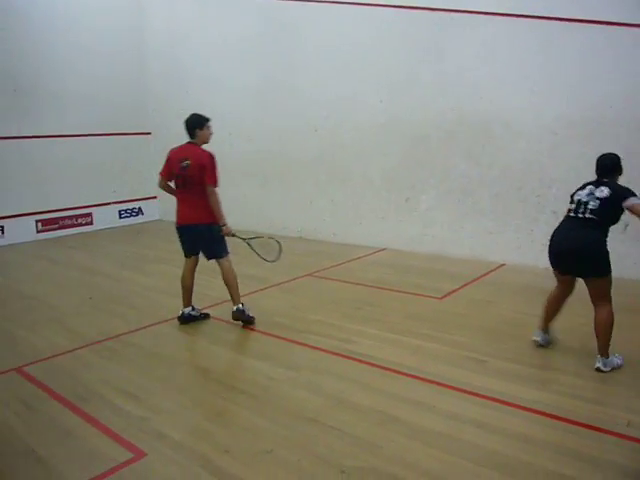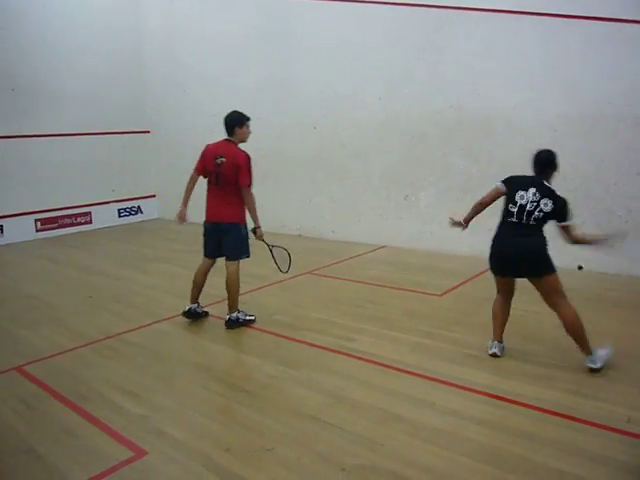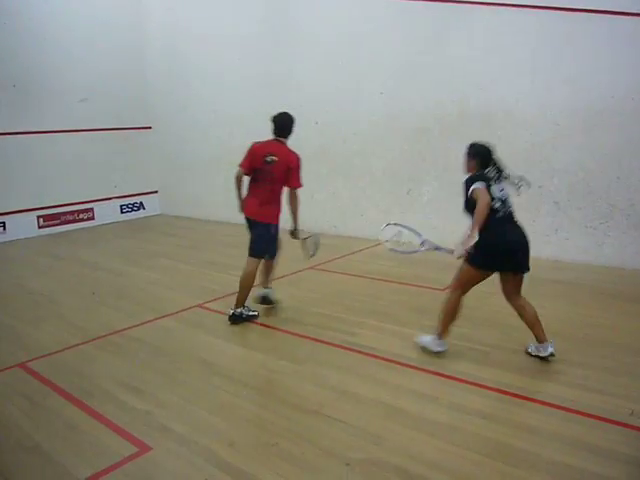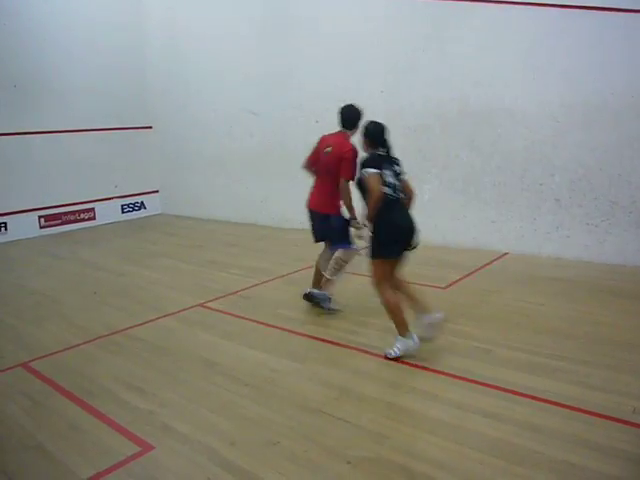
dt=0.4s
person 1, frame 1
left shoulder: (582, 189)
right shoulder: (621, 192)
left hip: (559, 240)
right hip: (589, 246)
left knee: (563, 289)
right knee: (603, 303)
left ankle: (542, 333)
right ankle: (604, 358)
person 1, frame 2
left shoulder: (515, 181)
right shoulder: (556, 201)
left elbow: (484, 201)
right elbow: (572, 237)
left wrist: (466, 220)
right wrist: (595, 239)
left hip: (502, 247)
right hip: (532, 251)
left knee: (504, 295)
right knee: (560, 303)
left ankle: (496, 344)
right ankle: (592, 356)
person 1, frame 3
left shoulder: (474, 181)
right shoulder: (496, 180)
left elbow: (484, 202)
left wrist: (473, 234)
left hip: (493, 243)
right hip: (517, 242)
left knee: (456, 290)
right knee: (514, 296)
left ankle: (438, 339)
right ankle: (544, 344)
person 1, frame 4
left shoulder: (369, 163)
right shoulder: (393, 162)
left elbow: (376, 191)
right elbow: (409, 193)
left wrist: (368, 219)
left hip: (387, 228)
right hip: (404, 224)
left knee: (383, 285)
right knee: (391, 279)
left ankle: (406, 338)
right ankle: (426, 314)
person 2, frame 1
left shoulder: (174, 154)
right shoulder: (205, 157)
left elbow: (162, 184)
right elbow: (211, 193)
right wrist: (223, 223)
left hip: (183, 220)
right hip: (204, 220)
left knee: (190, 261)
right knee: (224, 261)
left ankle: (187, 310)
right ankle: (238, 307)
person 2, frame 2
left shoulder: (209, 150)
right shoulder: (241, 157)
left elbow: (193, 179)
right elbow: (246, 193)
left wrist: (183, 207)
right wrist: (257, 225)
left hip: (212, 218)
right hip: (234, 220)
left knee: (207, 261)
right knee: (233, 265)
left ankle: (192, 306)
right ankle: (233, 314)
person 2, frame 3
left shoulder: (256, 148)
right shoulder: (292, 158)
left elbow: (239, 175)
right elbow: (293, 194)
left wrist: (241, 199)
right wrist: (295, 225)
left hip: (250, 211)
right hip: (268, 216)
left knee: (270, 251)
right knee: (254, 260)
left ankle: (265, 290)
right ankle: (238, 310)
person 2, frame 4
left shoulder: (325, 140)
right shoulder: (349, 149)
left elbow: (308, 166)
right elbow: (343, 186)
right wrist: (352, 216)
left hip: (314, 204)
right hip: (328, 208)
left knee: (330, 248)
right knee: (347, 249)
left ankle: (315, 290)
right ankle: (321, 291)
